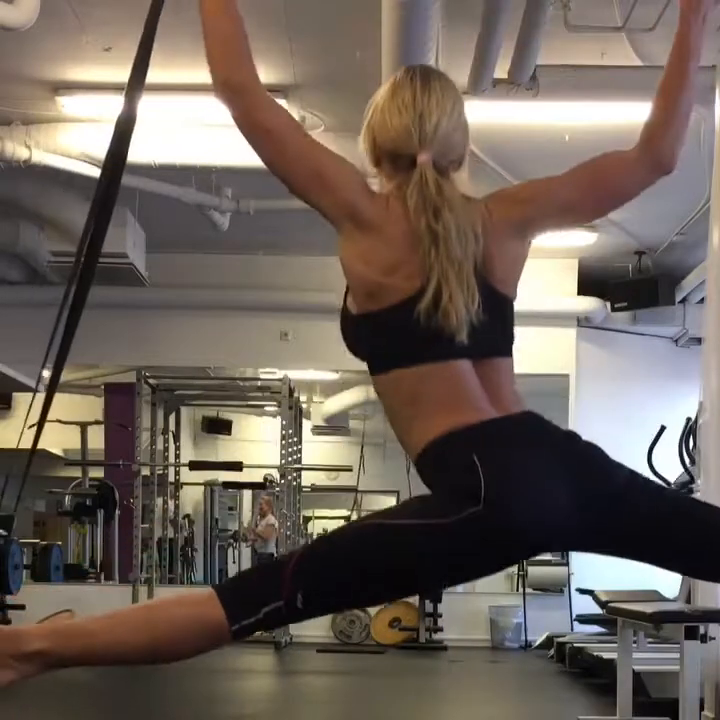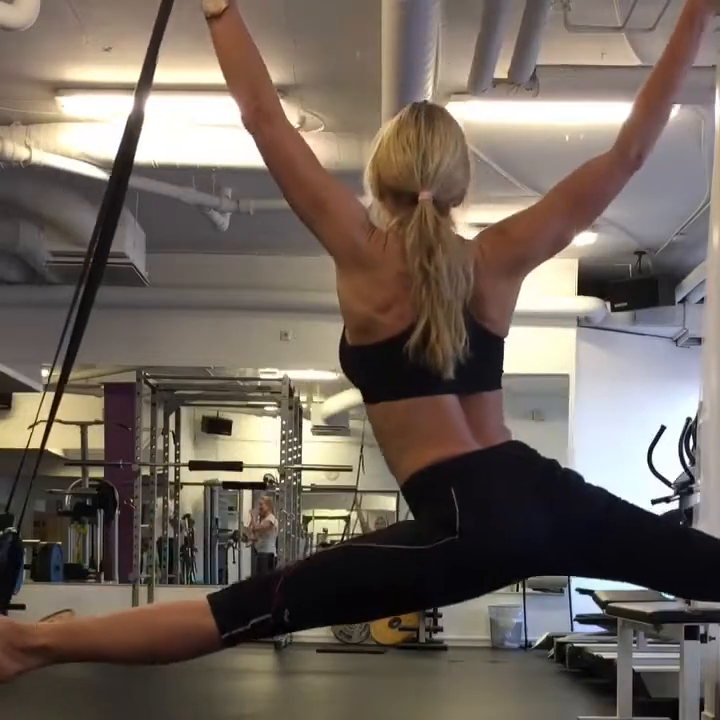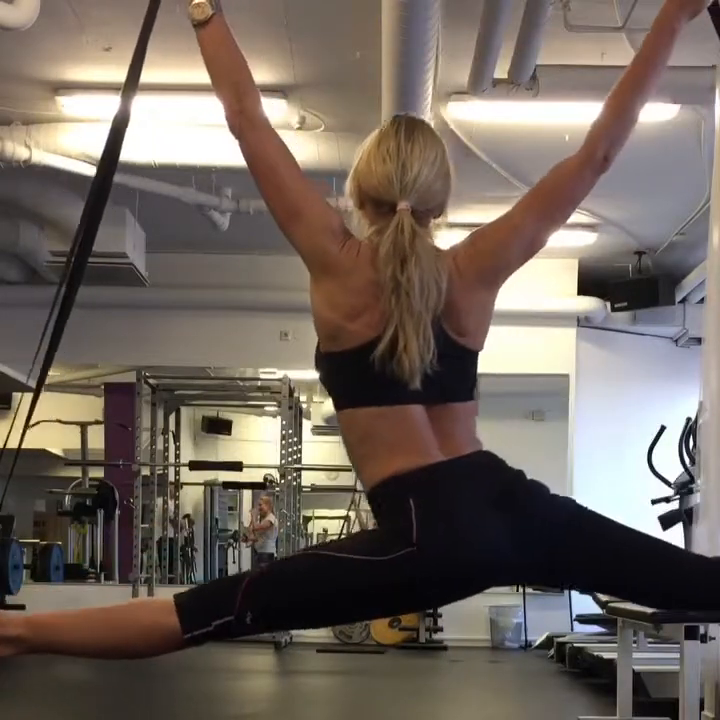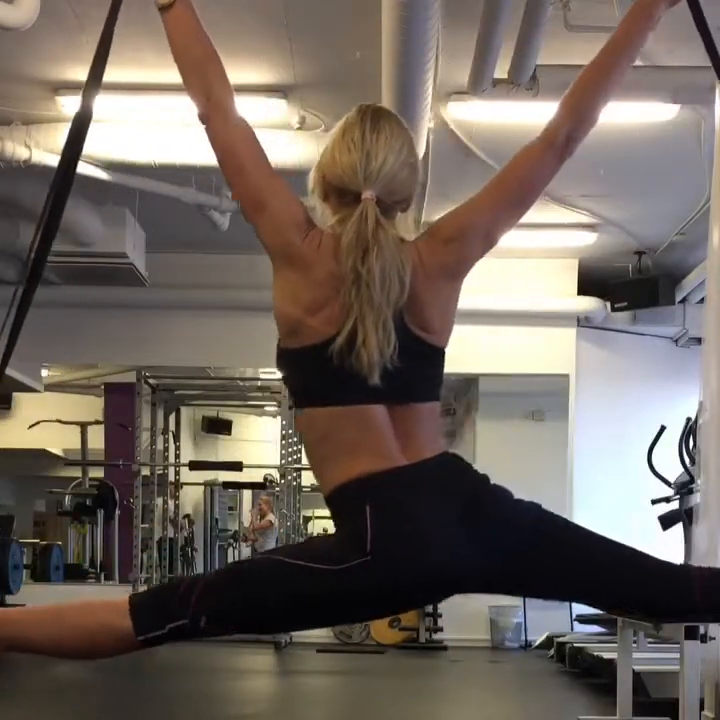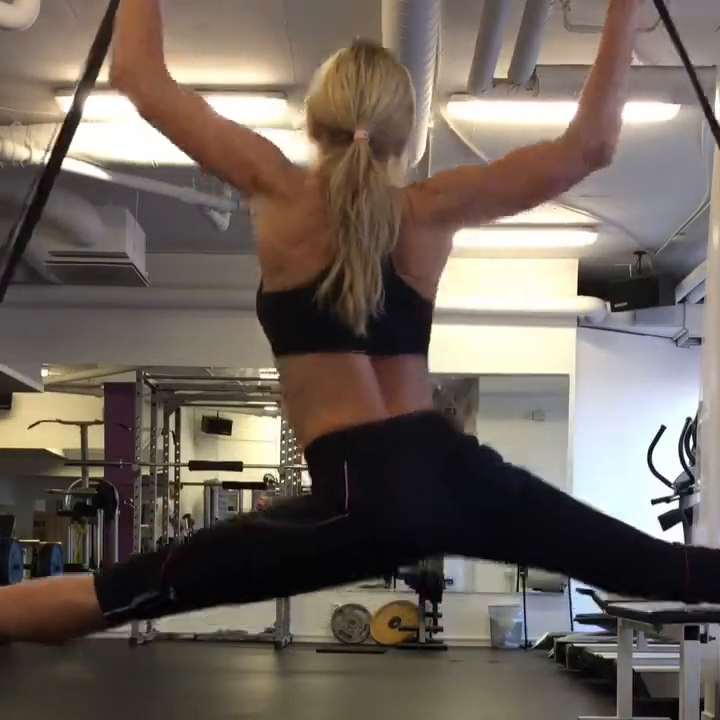
dt=0.4s
person 1, frame 1
left shoulder: (365, 220)
right shoulder: (504, 221)
left elbow: (241, 94)
right elbow: (656, 154)
left hip: (486, 492)
right hip: (566, 468)
left knee: (256, 599)
person 1, frame 2
left shoulder: (364, 257)
right shoulder: (500, 261)
left elbow: (263, 116)
right elbow: (628, 153)
left hip: (467, 521)
right hip: (551, 495)
left knee: (250, 611)
person 1, frame 3
left shoulder: (339, 265)
right shoulder: (475, 272)
left elbow: (247, 121)
right elbow: (596, 154)
left hip: (430, 532)
right hip: (516, 506)
left knee: (210, 613)
person 1, frame 4
left shoulder: (300, 256)
right shoulder: (440, 262)
left elbow: (217, 108)
right elbow: (560, 138)
left hip: (388, 539)
right hip: (475, 512)
left knee: (162, 616)
right knee: (672, 590)
person 1, frame 5
left shoulder: (277, 190)
right shoulder: (429, 210)
left elbow: (138, 76)
right elbow: (591, 144)
left hip: (363, 497)
right hip: (458, 478)
left knee: (134, 590)
right knee: (651, 567)
